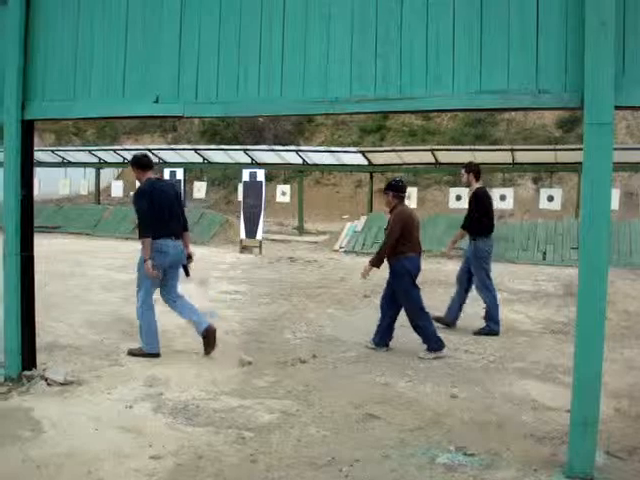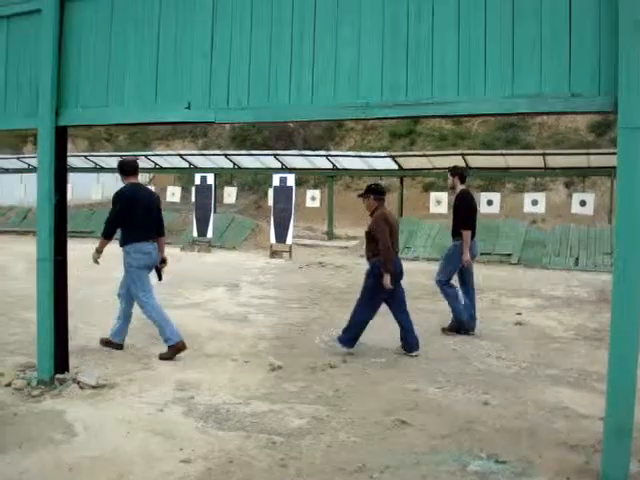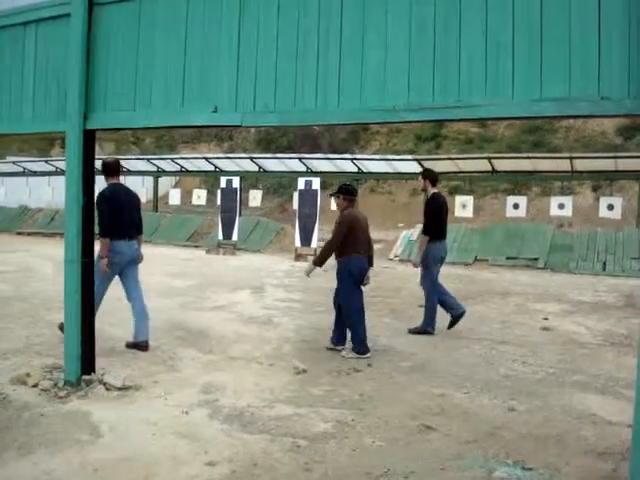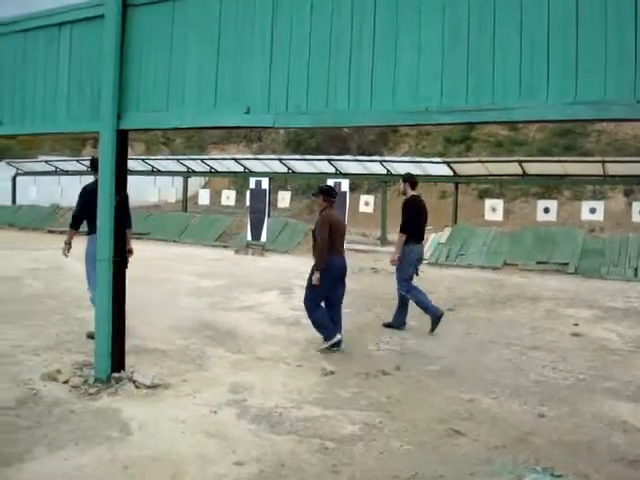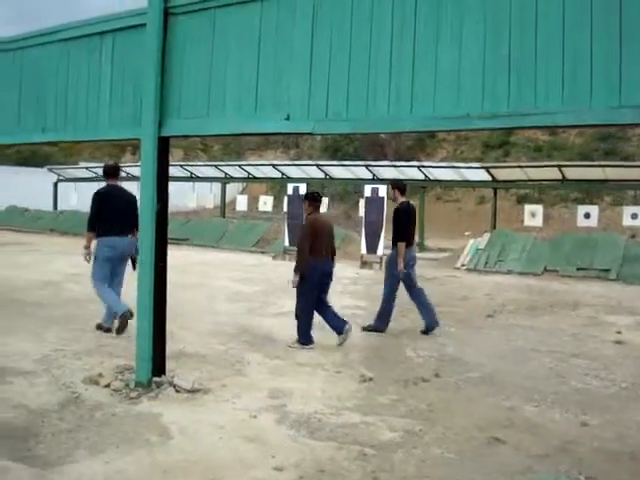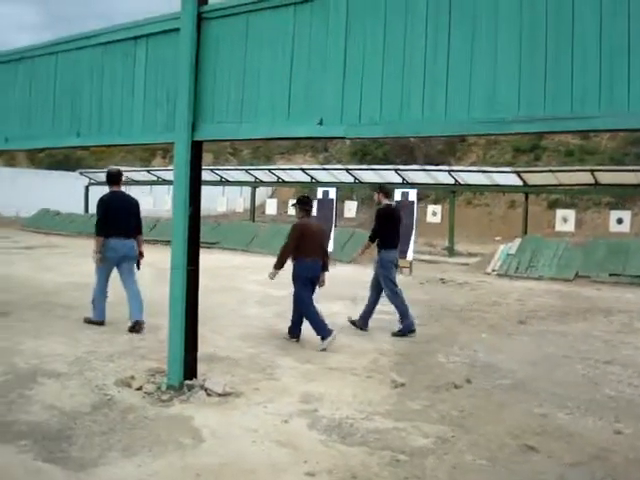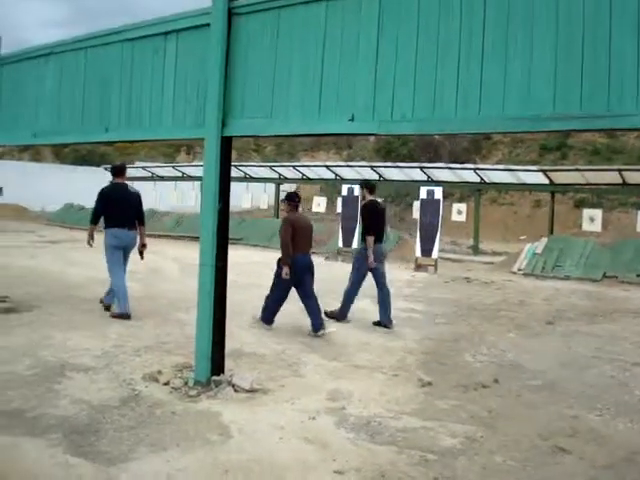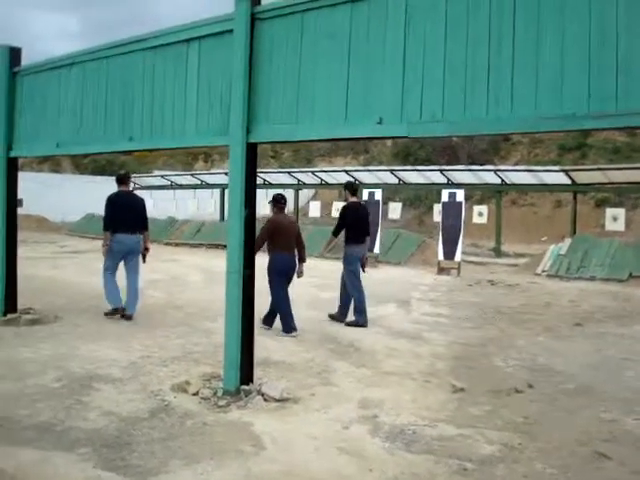
dt=0.5s
person 1, frame 1
left shoulder: (142, 191)
right shoulder: (172, 188)
left elbow: (145, 228)
right elbow: (183, 221)
left wrist: (146, 259)
right wrist: (187, 248)
left hip: (157, 247)
right hip: (176, 247)
left knee: (144, 298)
right knee: (171, 295)
left ankle: (149, 347)
right ankle: (204, 327)
person 1, frame 2
left shoulder: (122, 194)
right shoulder: (152, 195)
left elbow: (111, 225)
right elbow: (160, 228)
left wrist: (99, 250)
right wrist: (161, 254)
left hip: (134, 251)
right hip: (151, 250)
left knee: (146, 300)
right knee: (126, 294)
left ankle: (174, 341)
right ankle: (117, 338)
person 1, frame 3
left shoulder: (105, 195)
right shoulder: (133, 195)
left elbow: (105, 228)
left wrist: (103, 256)
right wrist: (137, 250)
left hip: (115, 248)
right hip: (131, 248)
left knee: (94, 292)
right knee: (135, 294)
right ankle: (141, 338)
person 1, frame 4
left shoulder: (88, 190)
left elbow: (77, 217)
right elbow: (127, 220)
left wrist: (68, 242)
right wrist: (128, 244)
left hip: (97, 240)
left knee: (96, 286)
person 1, frame 5
left shoulder: (100, 194)
right shoulder: (130, 196)
left elbow: (93, 222)
right elbow: (136, 225)
left wrist: (87, 246)
right wrist: (136, 247)
left hip: (107, 243)
right hip: (126, 243)
left knee: (99, 282)
right knee: (115, 283)
left ankle: (123, 311)
right ankle: (107, 322)
person 1, frame 6
left shoulder: (105, 200)
right shoulder: (132, 201)
left elbow: (100, 228)
right elbow: (138, 228)
left wrist: (98, 251)
right wrist: (139, 248)
left hip: (111, 245)
right hip: (129, 245)
left knee: (101, 282)
right knee: (131, 284)
left ankle: (98, 317)
right ankle: (137, 320)
person 1, frame 7
left shoulder: (106, 191)
right shoulder: (134, 193)
left elbow: (96, 214)
right elbow: (140, 219)
left wrist: (90, 233)
right wrist: (142, 240)
left hip: (113, 234)
right hip: (131, 235)
left knee: (116, 273)
right knee: (120, 271)
left ankle: (123, 310)
right ankle: (108, 301)
person 1, frame 8
left shoulder: (113, 198)
right shoulder: (139, 200)
left elbow: (108, 223)
right elbow: (144, 224)
left wrist: (105, 243)
right wrist: (146, 243)
left hip: (118, 239)
right hip: (135, 239)
left knee: (108, 273)
right knee: (133, 277)
left ankle: (117, 306)
right ankle: (129, 311)
person 2, frame 1
left shoulder: (399, 214)
right shoulder: (407, 212)
left elbow: (388, 243)
left wrist: (372, 264)
left hip: (402, 264)
right hip: (408, 262)
left knee: (414, 308)
right knee: (389, 304)
left ankle: (435, 346)
right ankle: (380, 340)
person 2, frame 2
left shoulder: (379, 217)
right shoulder: (388, 215)
left elbow: (385, 246)
left wrist: (386, 273)
left hip: (381, 267)
right hip: (394, 265)
left knee: (364, 307)
right knee: (398, 307)
left ankle: (346, 341)
right ankle: (411, 346)
person 2, frame 3
left shoulder: (346, 216)
right shoulder: (361, 216)
left elbow: (332, 244)
right elbow: (369, 244)
left wrist: (314, 264)
right wrist: (368, 268)
left hip: (349, 265)
right hip: (360, 264)
left knee: (352, 307)
right knee: (341, 303)
left ankle: (361, 349)
right ankle: (338, 341)
person 2, frame 4
left shoulder: (324, 217)
right shoulder: (338, 218)
left elbow: (322, 245)
left wrist: (317, 270)
left hip: (326, 265)
right hip: (340, 263)
left knee: (312, 303)
right knee: (334, 304)
left ankle: (330, 334)
right ankle: (334, 341)
person 2, frame 5
left shoulder: (310, 221)
right shoulder: (327, 222)
left elbow: (303, 249)
right elbow: (332, 248)
left wrist: (297, 273)
left hip: (312, 267)
right hip: (326, 266)
left knee: (304, 305)
right knee: (320, 303)
left ankle: (304, 340)
right ankle: (341, 327)
person 2, frame 6
left shoulder: (299, 225)
right shoulder: (319, 227)
left elbow: (287, 249)
right elbow: (325, 251)
left wrist: (276, 268)
right wrist: (322, 272)
left hip: (302, 267)
right hip: (316, 267)
left knee: (304, 304)
right knee: (301, 301)
left ankle: (326, 334)
right ankle: (294, 333)
person 2, frame 7
left shoulder: (288, 219)
right shoulder: (307, 221)
left elbow: (286, 243)
left wrist: (285, 265)
left hip: (292, 261)
right hip: (306, 260)
left knee: (277, 293)
right knee: (308, 295)
left ankle: (266, 319)
right ankle: (318, 327)
person 2, frame 8
left shoulder: (272, 221)
right shoulder: (293, 222)
left elbow: (259, 241)
right elbow: (300, 245)
right wrist: (301, 264)
left hip: (277, 261)
right hip: (291, 260)
left knee: (280, 295)
right knee: (278, 292)
left ankle: (289, 329)
right ankle: (268, 321)
person 3, frame 1
left shoulder: (478, 195)
right shoulder: (481, 193)
left elbow: (467, 224)
left wrist: (450, 246)
left hip: (480, 244)
right hip: (476, 243)
left knee: (484, 285)
right knee: (463, 279)
left ankle: (492, 325)
right ankle: (451, 317)
person 3, frame 2
left shoulder: (461, 197)
right shoulder: (467, 196)
left elbow: (465, 226)
left wrist: (466, 251)
left hip: (461, 245)
right hip: (466, 246)
left knee: (442, 280)
right knee: (467, 285)
left ankle: (460, 318)
right ankle: (467, 324)
person 3, frame 3
left shoulder: (432, 201)
right shoulder: (441, 199)
left elbow: (427, 230)
left wrist: (418, 255)
left hip: (433, 248)
right hip: (441, 246)
left knee: (429, 286)
right knee: (431, 283)
left ankle: (427, 326)
right ankle: (456, 309)
person 3, frame 4
left shoulder: (409, 202)
right shoulder: (421, 202)
left elbow: (404, 229)
left wrist: (396, 252)
left hip: (409, 248)
right hip: (418, 247)
left knee: (404, 285)
right knee: (405, 284)
left ankle: (434, 311)
right ankle: (398, 321)
person 3, frame 5
left shoulder: (400, 210)
right shoulder: (411, 207)
left elbow: (400, 237)
left wrist: (399, 260)
left hip: (399, 254)
right hip: (410, 253)
left knee: (389, 290)
right knee: (413, 288)
left ankle: (380, 324)
right ankle: (431, 321)
person 3, frame 6
left shoulder: (383, 212)
right shoulder: (396, 211)
left elbow: (374, 235)
left wrist: (360, 253)
left hip: (385, 255)
right hip: (393, 253)
left knee: (392, 290)
right knee: (375, 287)
left ankle: (408, 325)
right ankle: (362, 321)
person 3, frame 7
left shoulder: (366, 206)
right shoulder: (381, 207)
left elbow: (369, 231)
left wrist: (370, 254)
left hip: (368, 249)
right hip: (380, 248)
left knee: (354, 282)
right knee: (381, 284)
left ankle: (342, 313)
right ankle: (386, 319)
person 3, frame 8
left shoulder: (347, 208)
right shoulder: (364, 208)
left elbow: (338, 230)
right elbow: (367, 232)
left wrist: (326, 247)
right wrist: (365, 251)
left hip: (351, 249)
right hip: (361, 248)
left knee: (354, 284)
right knee: (346, 281)
left ankle: (361, 319)
right ankle: (341, 314)
